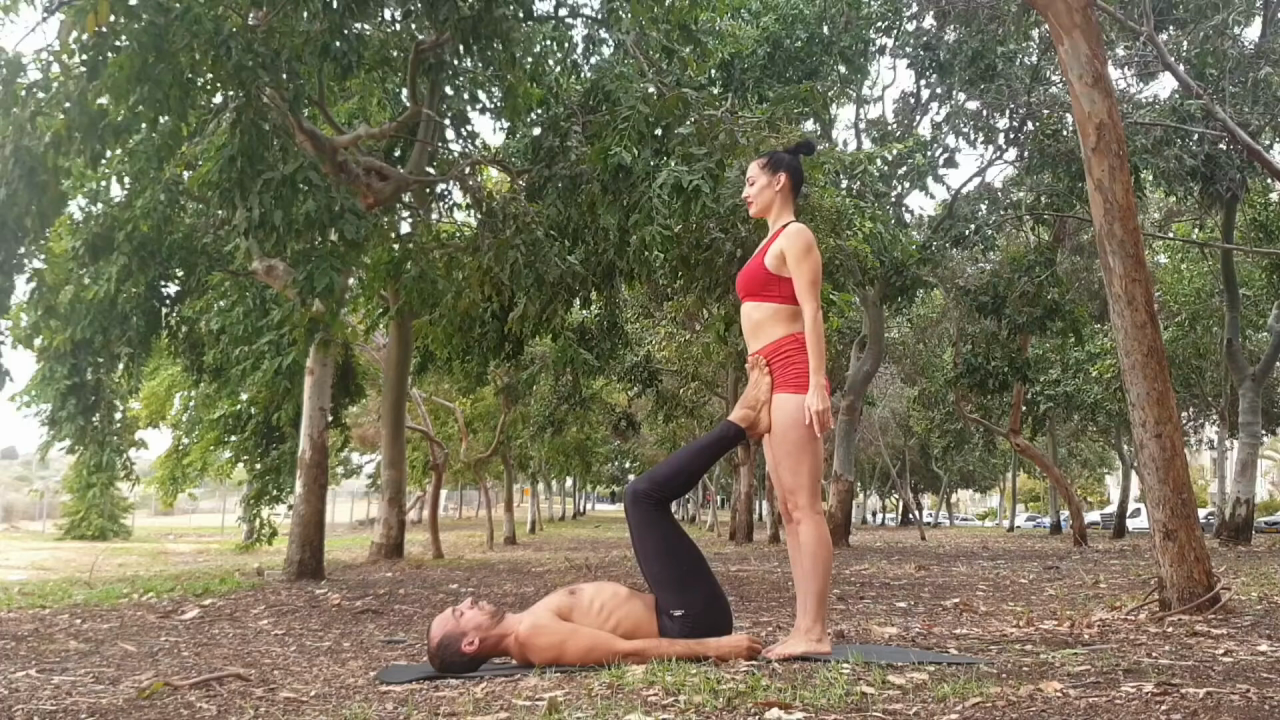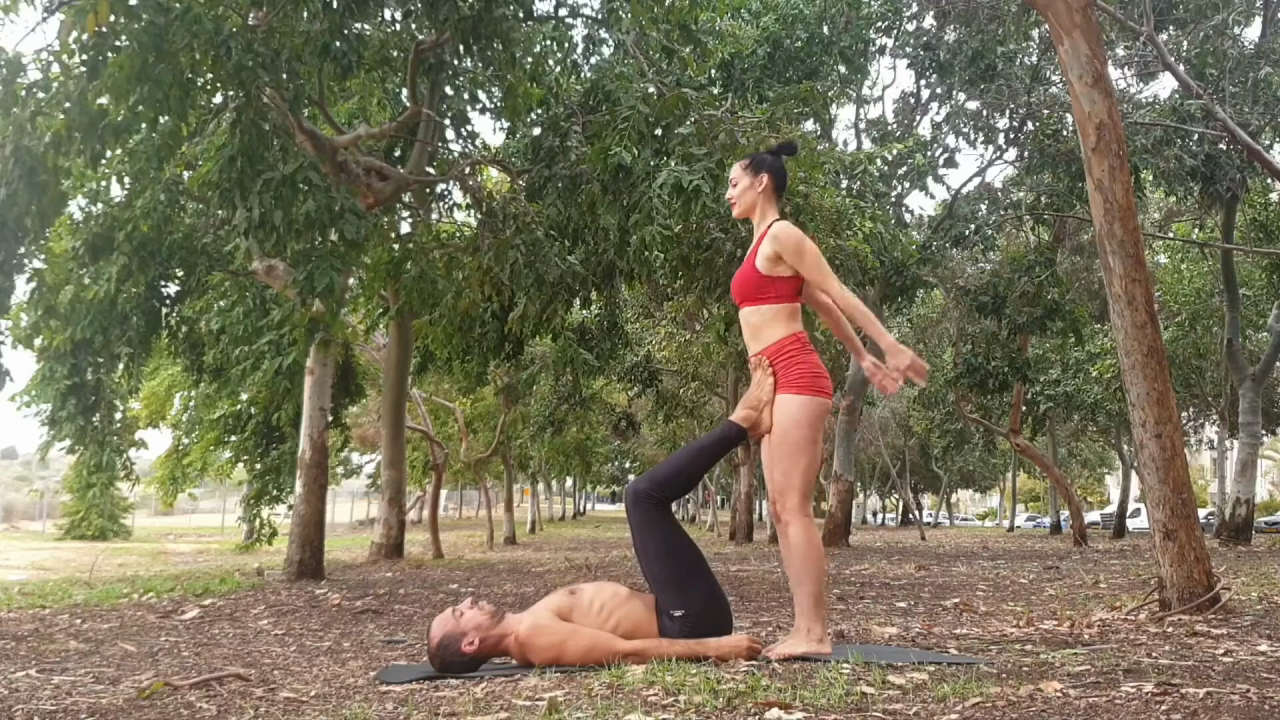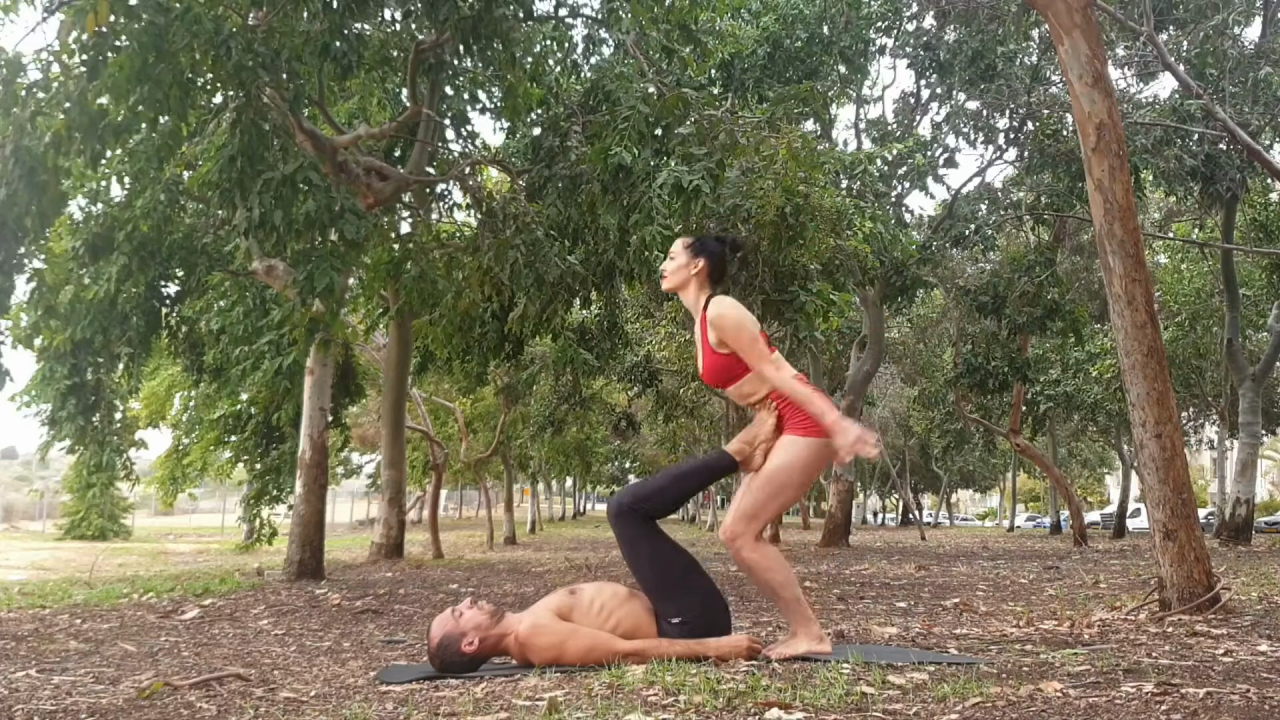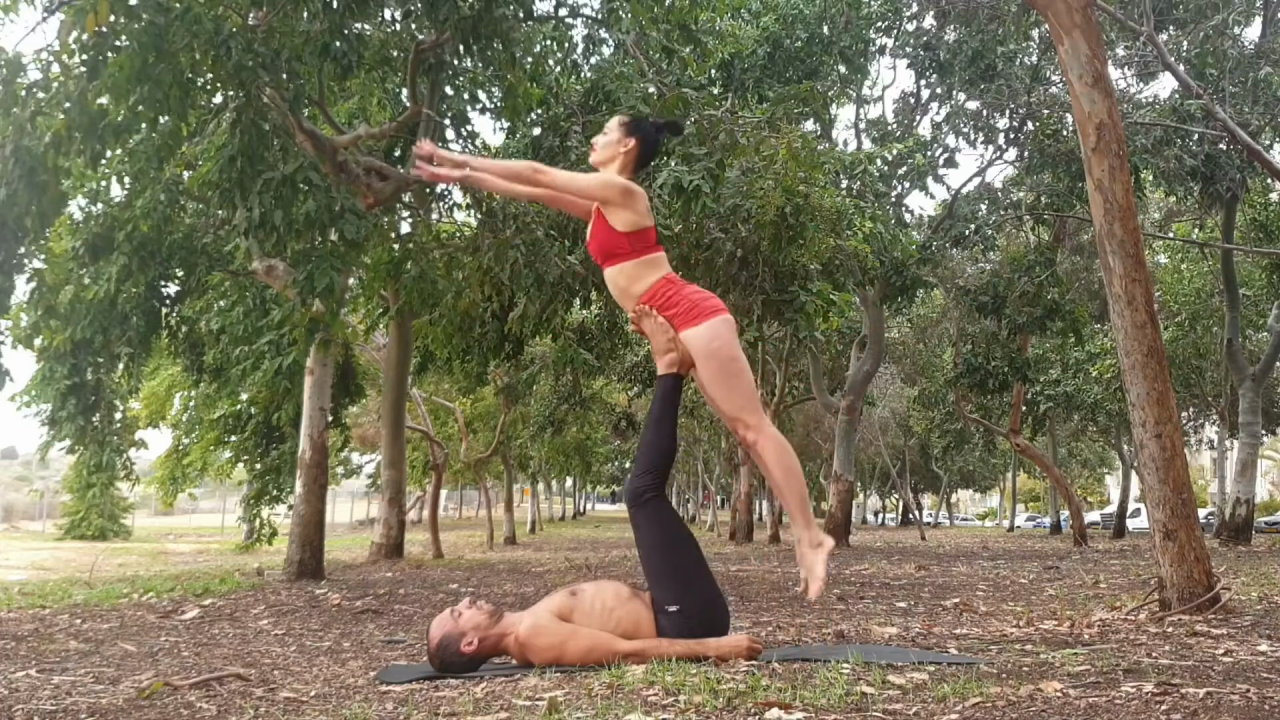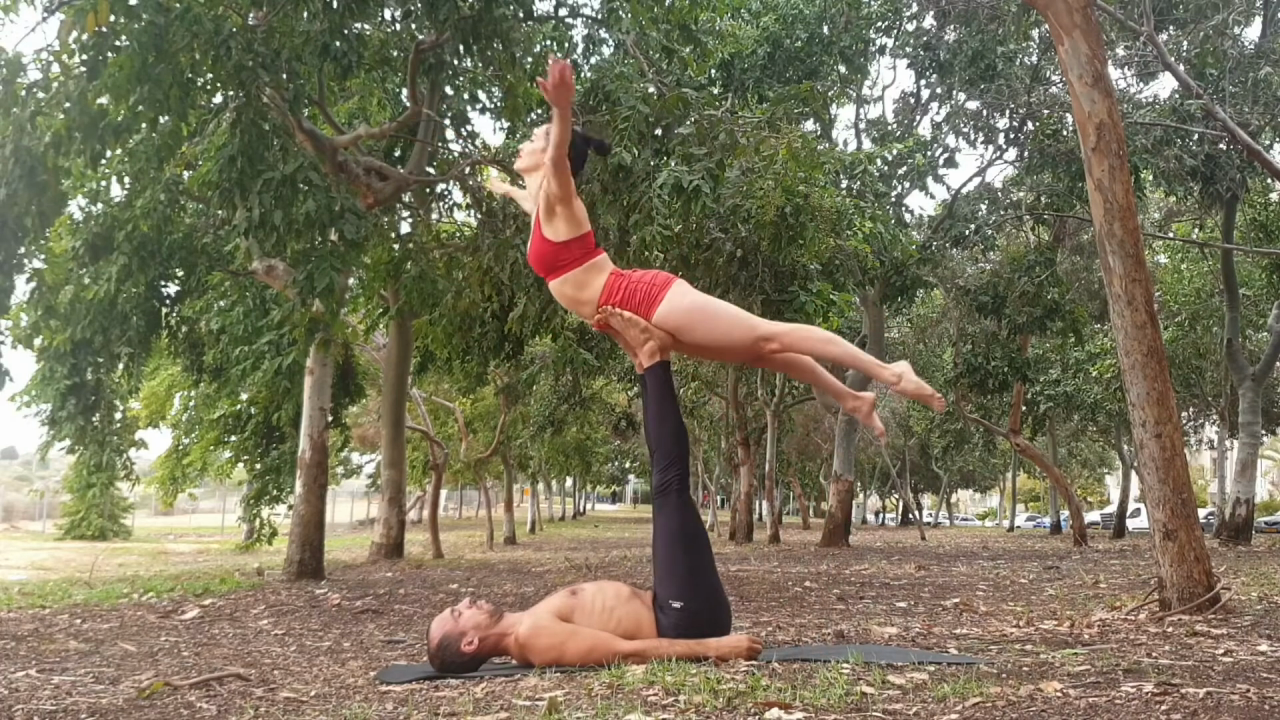
dt=0.4s
person 1, frame 1
left shoulder: (795, 235)
right shoulder: (774, 241)
left elbow: (811, 313)
left wrist: (817, 385)
left hip: (794, 378)
right hip: (777, 381)
left knee: (803, 508)
right knee: (790, 510)
left ankle: (812, 631)
right ankle: (807, 628)
person 1, frame 2
left shoulder: (781, 234)
right shoulder: (765, 241)
left elbow: (835, 294)
right elbow: (823, 304)
left wrist: (890, 346)
right wrist: (865, 359)
left hip: (794, 379)
right hip: (783, 383)
left knee: (792, 510)
right knee: (784, 511)
left ankle: (811, 632)
right ankle: (807, 628)
person 1, frame 3
left shoulder: (723, 313)
right shoulder: (703, 321)
left elbow: (777, 373)
left wrist: (836, 422)
left hip: (806, 424)
right hip: (789, 427)
left knee: (738, 533)
right knee: (741, 532)
left ankle: (809, 633)
right ankle: (803, 629)
person 1, frame 4
left shoulder: (619, 190)
right shoulder: (602, 202)
left elbow: (536, 174)
right elbow: (534, 193)
left wrist: (457, 158)
right wrist: (457, 173)
left hip: (691, 316)
right hip: (679, 323)
left knee: (752, 426)
right knee: (746, 430)
left ankle: (809, 537)
right ankle: (804, 538)
person 1, frame 5
left shoulder: (558, 198)
right shoulder: (543, 205)
left elbow: (560, 143)
left wrist: (559, 104)
right wrist: (506, 188)
left hip: (651, 302)
right hip: (647, 314)
left knee: (770, 338)
right knee: (758, 348)
left ankle: (887, 371)
right ankle: (853, 400)
person 2, frame 1
left shoulder: (529, 625)
right shoulder: (531, 634)
right elbow: (627, 652)
right wrist: (714, 646)
left hip: (679, 620)
right hip: (689, 622)
left knee: (645, 497)
right knee: (643, 494)
left ankle: (740, 422)
right ankle: (738, 423)
person 2, frame 2
left shoulder: (527, 625)
right shoulder: (530, 635)
right elbow: (627, 652)
right wrist: (714, 646)
left hip: (679, 619)
right hip: (689, 623)
left knee: (646, 495)
right knee: (645, 494)
left ankle: (743, 424)
right ankle: (740, 424)
person 2, frame 3
left shoulder: (528, 625)
right shoulder: (530, 634)
right elbow: (626, 651)
right wrist: (714, 646)
left hip: (681, 621)
right hip: (691, 624)
left knee: (627, 508)
right knee: (627, 507)
left ankle: (737, 453)
right ankle: (736, 454)
person 2, frame 4
left shoulder: (528, 625)
right shoulder: (531, 636)
right elbow: (628, 651)
right wrist: (714, 646)
left hip: (679, 618)
right hip: (690, 620)
left knee: (644, 492)
right knee: (644, 491)
left ankle: (669, 369)
right ankle: (669, 368)
person 2, frame 5
left shoulder: (530, 625)
right shoulder: (530, 636)
right elbow: (628, 652)
right wrist: (713, 647)
left hip: (676, 617)
right hip: (686, 622)
right knee: (669, 485)
left ankle: (647, 360)
right ankle: (651, 359)
